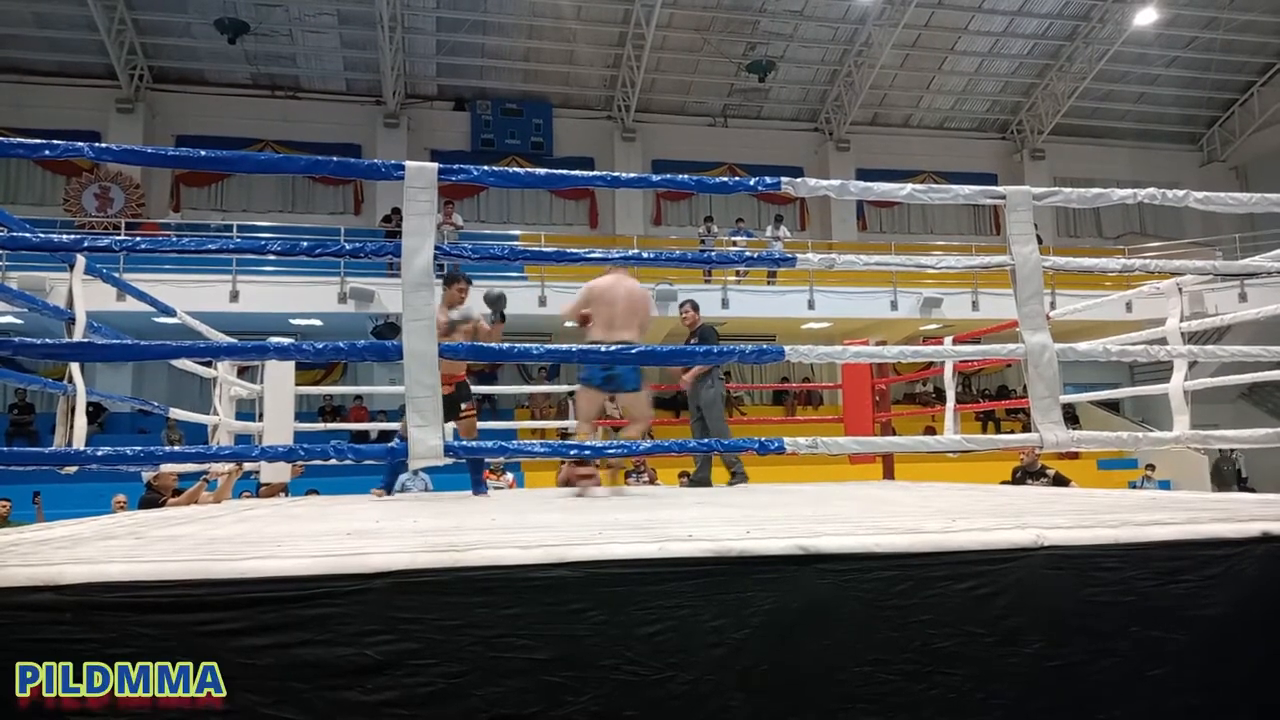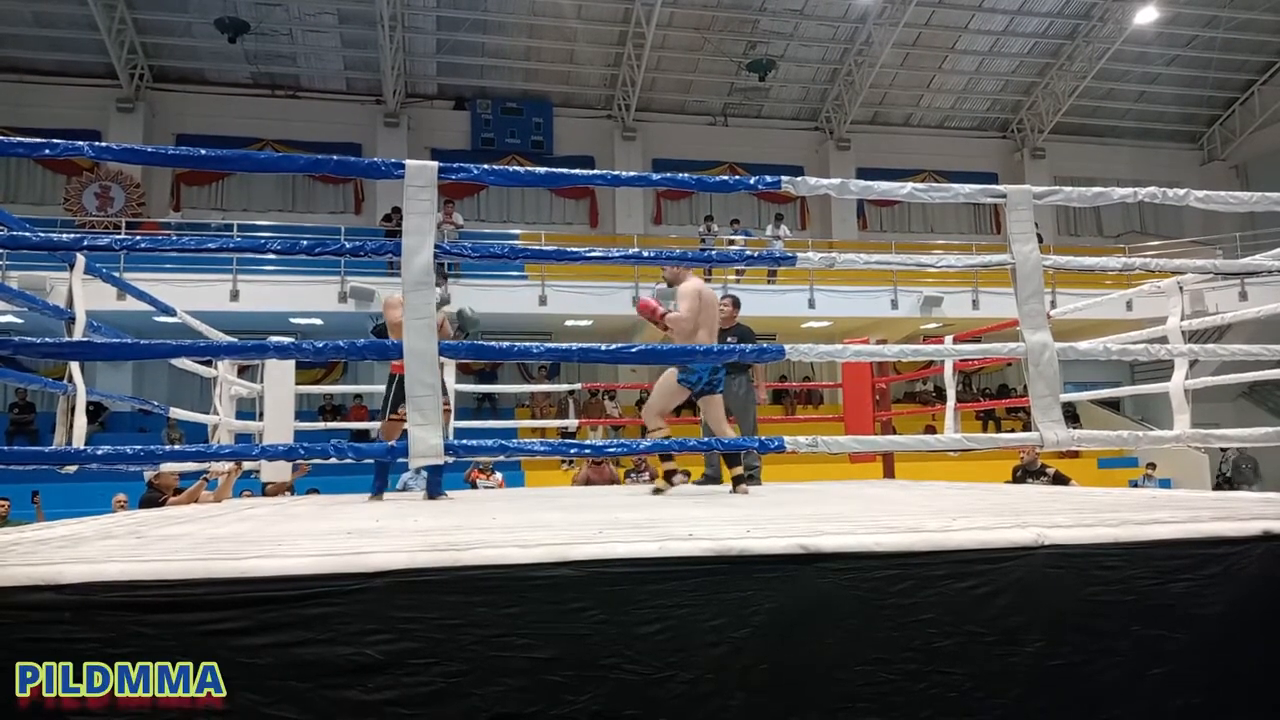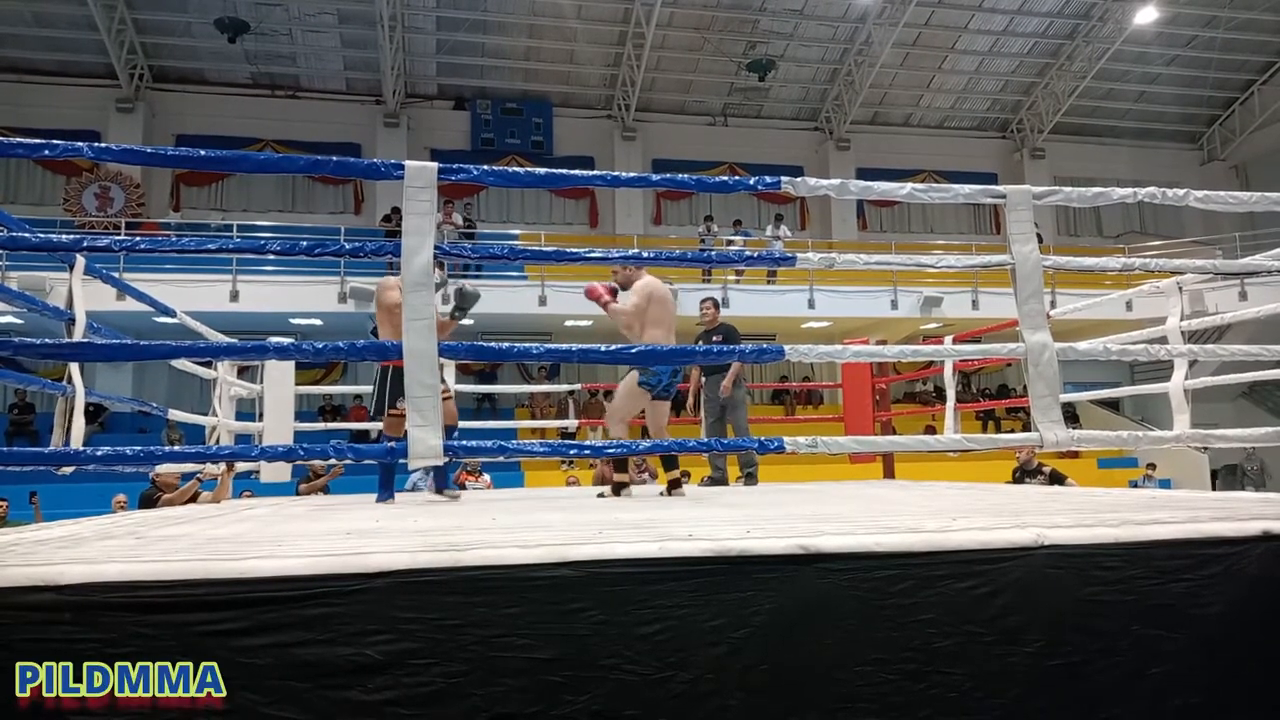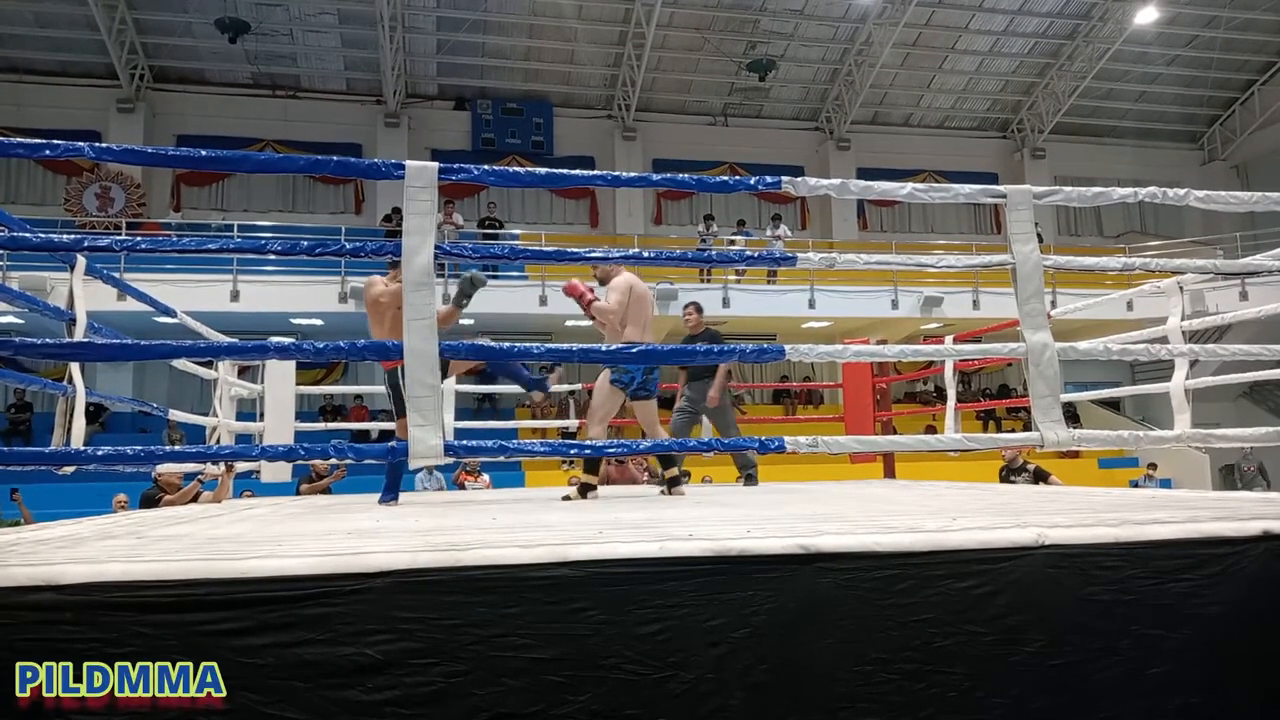
dt=0.7s
person 1, frame 1
left shoulder: (596, 285)
right shoulder: (641, 292)
left elbow: (570, 314)
left wrist: (586, 317)
left knee: (587, 422)
right knee: (640, 419)
right ankle: (614, 468)
person 1, frame 2
left shoulder: (688, 287)
right shoulder: (704, 290)
left elbow: (684, 321)
left wrist: (659, 312)
right wrist: (660, 320)
left hip: (693, 360)
right hip: (712, 361)
left knee: (652, 413)
right knee: (720, 424)
left ankle: (670, 472)
right ankle: (739, 480)
person 1, frame 3
left shoulder: (643, 286)
right shoulder: (661, 289)
left elbow: (626, 316)
left wrist: (603, 300)
right wrist: (610, 302)
right hip: (670, 363)
left knee: (615, 419)
right knee: (658, 429)
left ankle: (620, 483)
right ankle: (675, 484)
person 1, frame 4
left shoulder: (621, 282)
right shoulder: (639, 286)
left elbow: (611, 314)
left wrist: (585, 297)
right wrist: (590, 308)
left knee: (596, 420)
right knee: (652, 425)
left ankle: (588, 486)
right ankle: (674, 482)
person 2, frame 1
left shoulder: (471, 316)
right shoulder: (433, 313)
left elbow: (493, 339)
left wrist: (498, 315)
right wrist: (447, 328)
left hip: (457, 383)
left knee: (469, 434)
left ankle: (478, 486)
person 2, frame 2
left shoulder: (438, 312)
right shoulder: (396, 301)
right elbow: (398, 327)
right hip: (402, 375)
left knee: (440, 428)
right knee: (389, 433)
left ankle: (435, 488)
right ankle: (378, 487)
person 2, frame 3
right shoulder: (389, 285)
left elbow: (440, 332)
right elbow: (395, 307)
left wrist: (459, 311)
right hip: (395, 367)
left knee: (448, 419)
right knee: (393, 429)
left ankle: (441, 482)
right ankle: (385, 492)
person 2, frame 4
right shoulder: (376, 283)
left elbow: (443, 322)
right elbow: (381, 299)
left wrist: (461, 298)
right hip: (398, 367)
right knee: (406, 430)
left ankle: (536, 385)
right ankle: (389, 493)
person 3, frame 1
left shoulder: (707, 331)
right shoulder: (689, 339)
left wrist: (691, 375)
left hip: (709, 382)
right hip: (693, 386)
left knee: (718, 428)
right knee: (699, 433)
left ankle: (737, 470)
right ankle: (701, 477)
person 3, frame 2
left shoulder: (744, 332)
right shoulder: (714, 333)
left elbow: (756, 361)
left wrist: (761, 388)
left hip: (739, 383)
left knee: (748, 431)
right knee: (709, 428)
left ankle: (753, 473)
right ankle: (712, 473)
person 3, frame 3
left shoulder: (728, 330)
right shoulder: (700, 338)
right elbow: (696, 369)
left wrist: (729, 379)
right wrist: (691, 395)
left hip: (731, 384)
right hip: (709, 386)
left knee: (740, 428)
right knee: (713, 433)
left ankle: (750, 472)
right ankle: (718, 475)
person 3, frame 4
left shoulder: (712, 336)
right shoulder: (685, 342)
left elbow: (724, 363)
left wrist: (715, 389)
right wrist: (678, 398)
left hip: (712, 388)
right hip: (691, 391)
left knee: (730, 432)
right knee: (676, 429)
left ankle: (750, 472)
